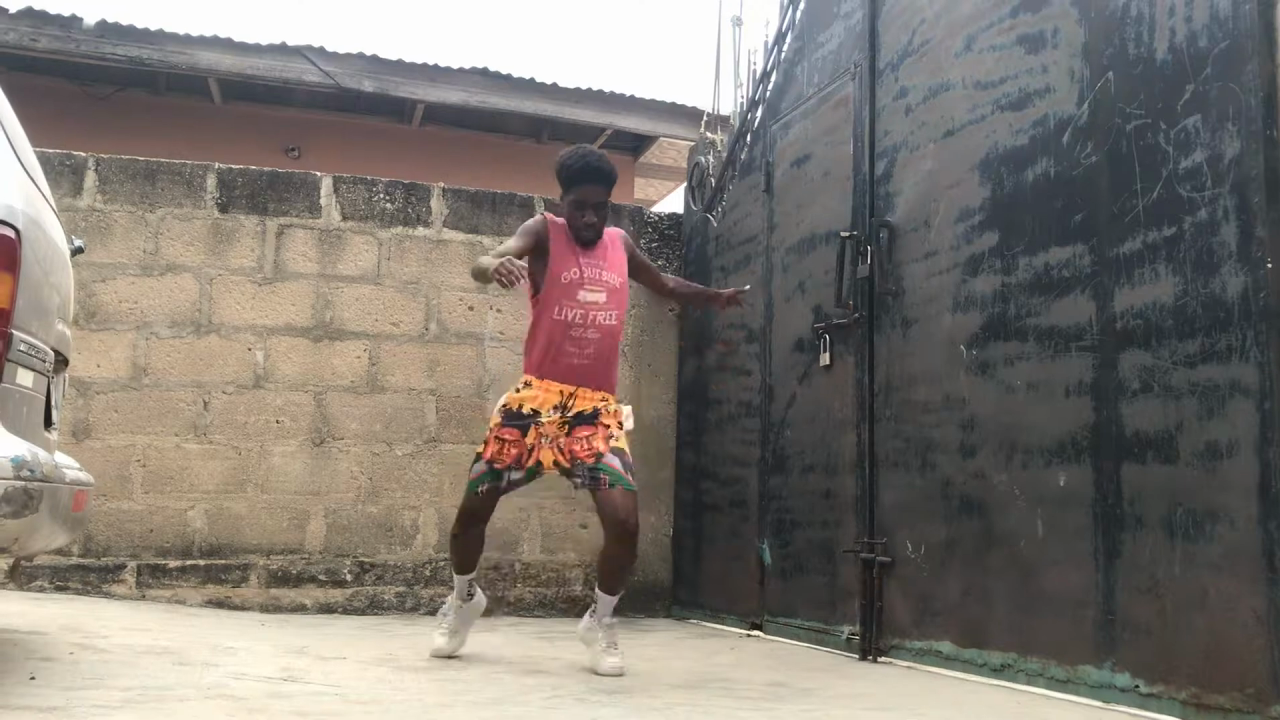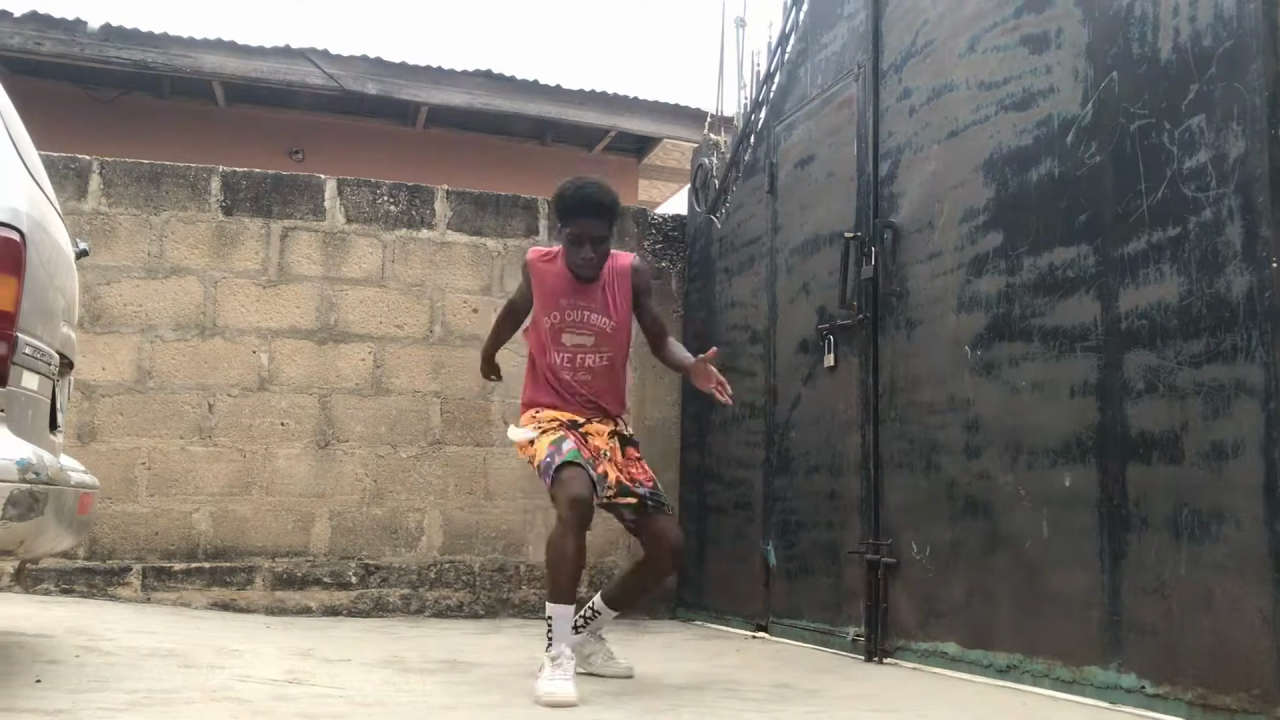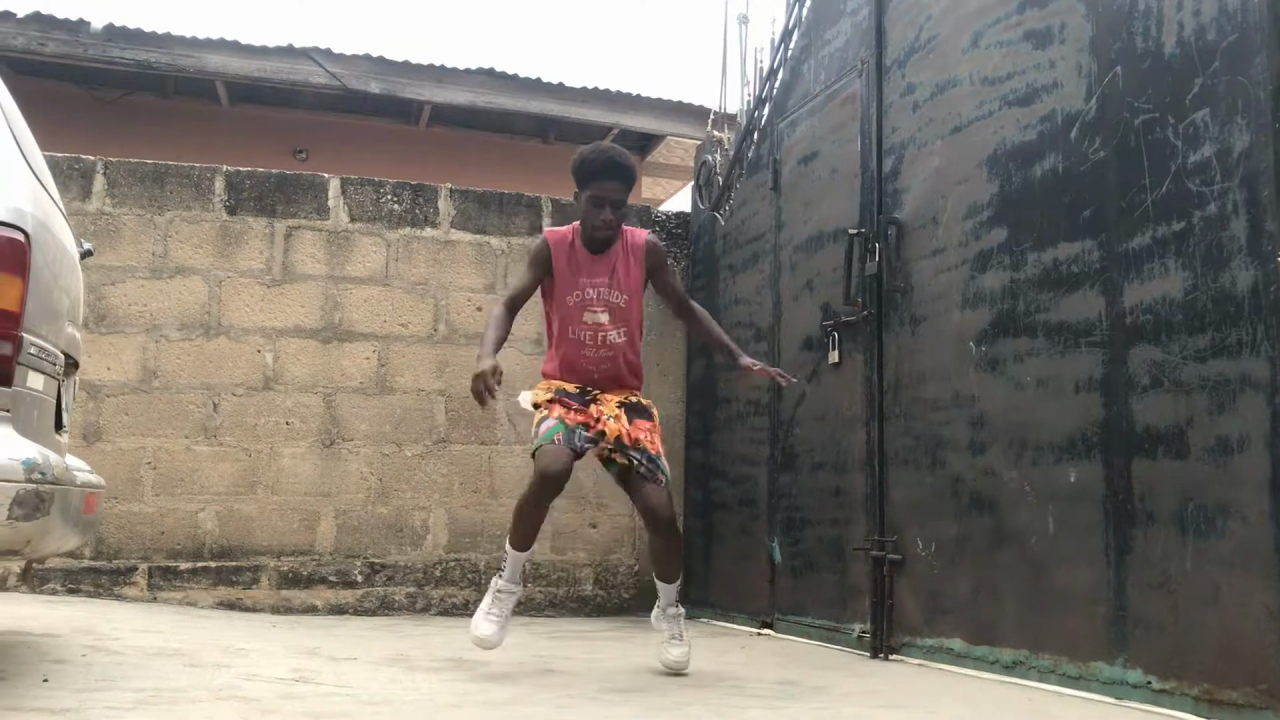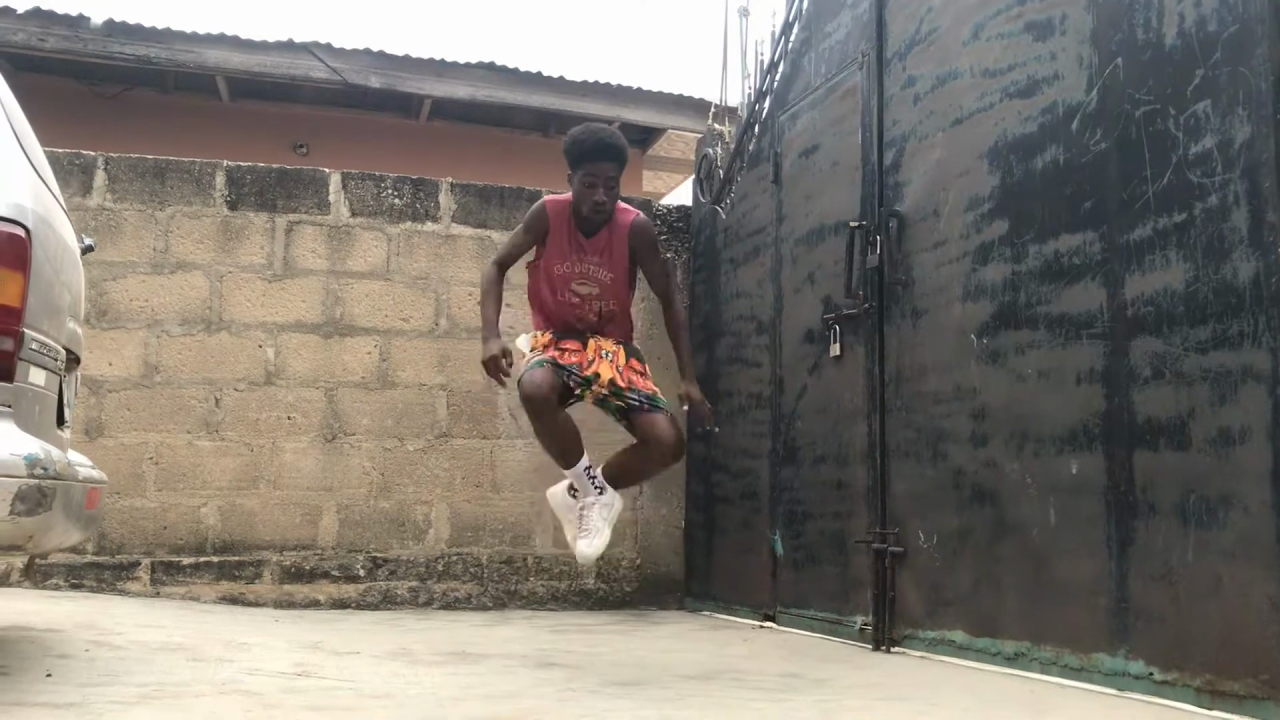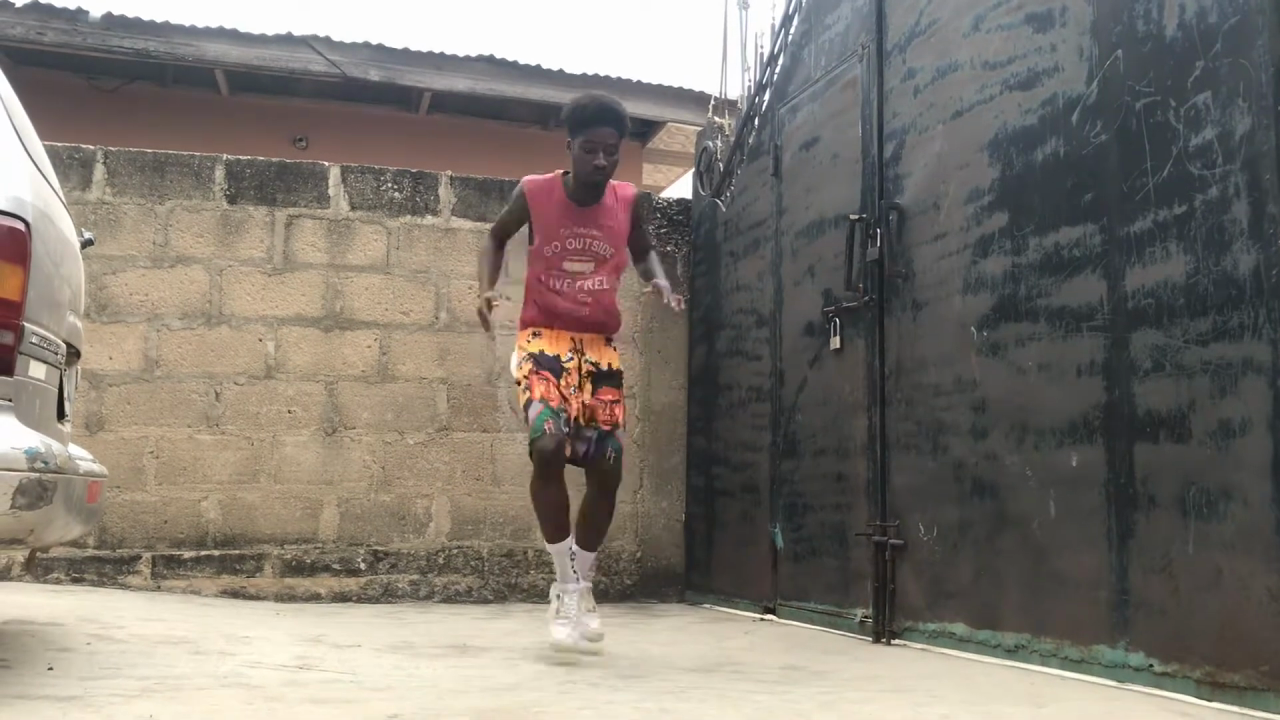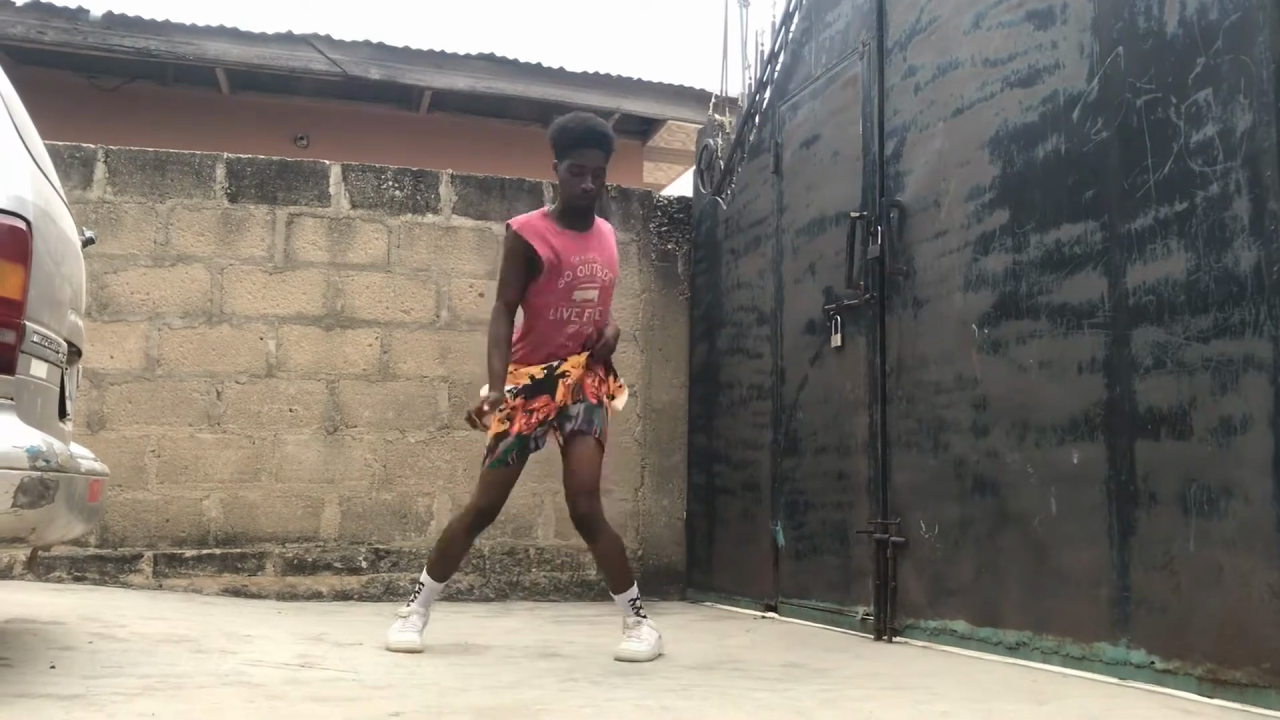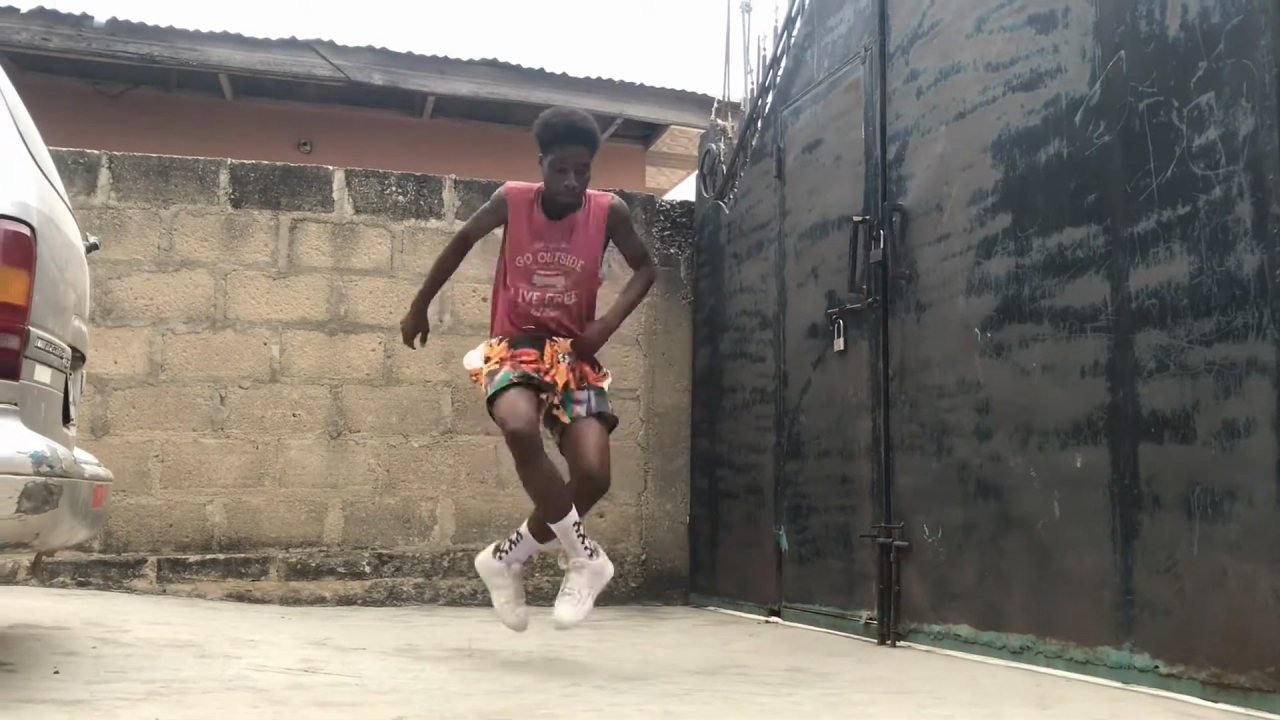
dt=0.3s
person 1, frame 1
left shoulder: (619, 242)
right shoulder: (544, 231)
left elbow: (662, 282)
right elbow: (486, 265)
left wrist: (718, 297)
right wrist: (498, 267)
left hip: (598, 405)
right hip: (537, 396)
left knee: (622, 518)
right knee: (474, 507)
left ankle: (600, 622)
right ankle: (463, 599)
person 1, frame 2
left shoulder: (632, 272)
right shoulder: (536, 264)
left elbow: (661, 340)
right elbow: (514, 311)
left wrist: (694, 367)
right wrist: (487, 353)
left hip: (607, 426)
right hip: (549, 420)
left knee: (669, 544)
right knee: (575, 501)
left ankle: (589, 628)
right ankle: (558, 650)
person 1, frame 3
left shoulder: (644, 247)
right shoulder: (551, 246)
left elbow: (684, 306)
right elbow: (508, 306)
left wrist: (741, 357)
right wrist: (487, 357)
left hip: (625, 399)
right hip: (564, 391)
left knee: (660, 512)
right knee: (550, 471)
left ankle: (669, 611)
right ankle: (508, 580)
person 1, frame 4
left shoulder: (636, 227)
right shoulder: (547, 213)
left elbow: (670, 300)
right elbow: (496, 269)
left wrist: (688, 378)
right wrist: (491, 339)
left hip: (613, 347)
right hip: (556, 340)
left knee: (668, 439)
right knee: (535, 389)
left ankle: (581, 493)
right ankle: (593, 490)
person 1, frame 5
left shoulder: (629, 200)
right shoulder: (534, 193)
left elbow: (642, 249)
right elbow: (496, 236)
left wrist: (662, 284)
right wrist: (485, 287)
left hip: (601, 356)
right hip: (544, 347)
left knee: (606, 478)
right knee: (547, 458)
left ankle: (578, 589)
right ankle: (567, 581)
person 1, frame 6
left shoulder: (607, 234)
right shoulder: (525, 232)
right elbow: (503, 312)
left wrist: (609, 332)
right wrist: (495, 389)
left hip: (586, 379)
right hip: (530, 377)
left knee: (584, 504)
right knee: (485, 506)
left ankle: (632, 614)
right ankle: (419, 602)
person 1, frame 7
left shoulder: (610, 210)
right shoulder: (509, 199)
left elbow: (644, 267)
right elbow: (459, 243)
left wrist: (617, 313)
right wrist: (419, 306)
left hip: (575, 357)
right hip: (514, 351)
left knee: (594, 475)
right knee: (519, 429)
left ankle: (507, 555)
right ankle: (582, 549)
